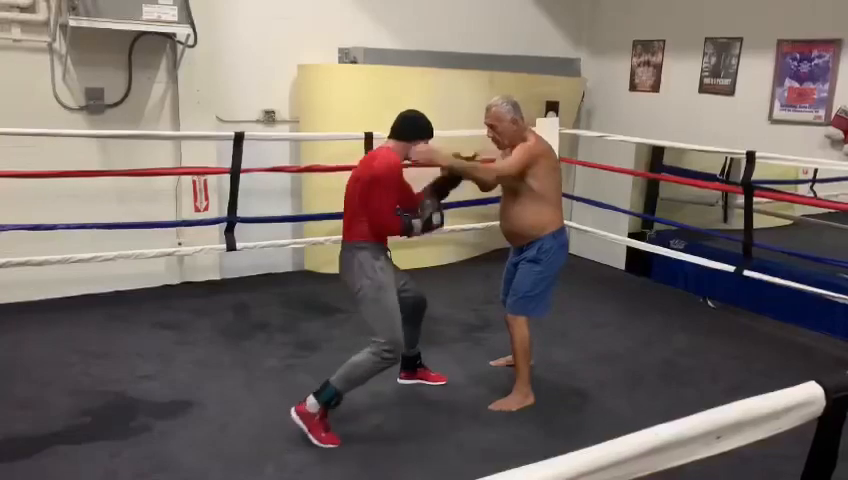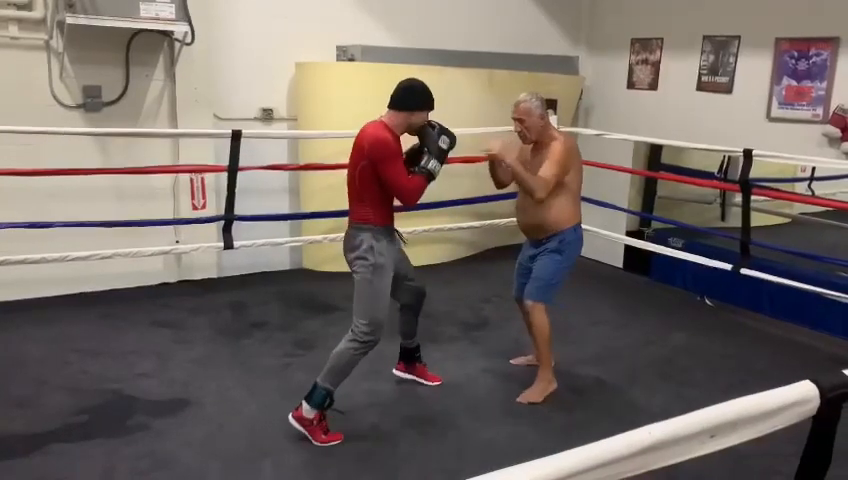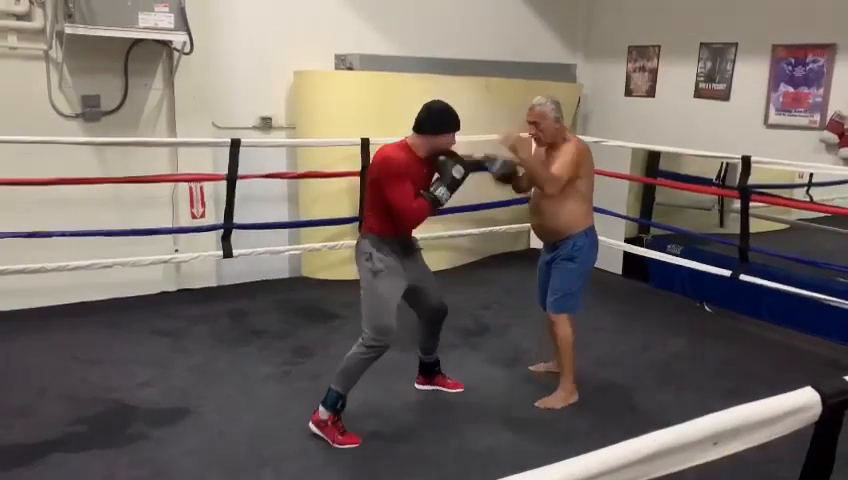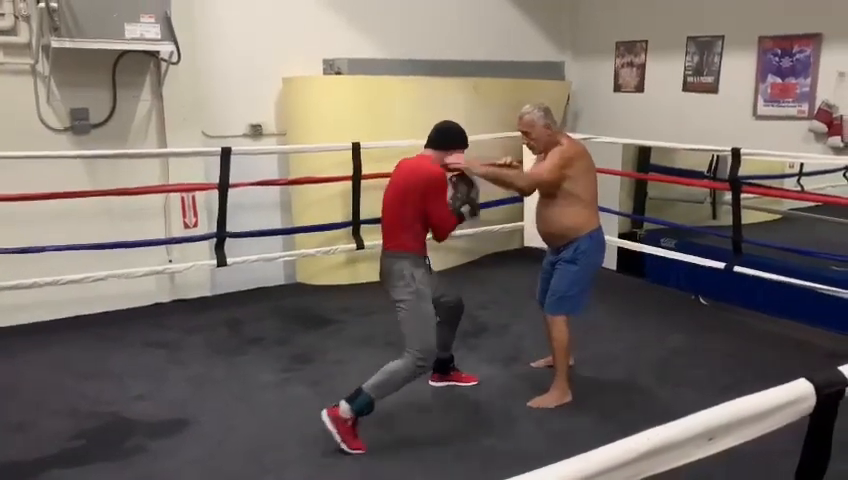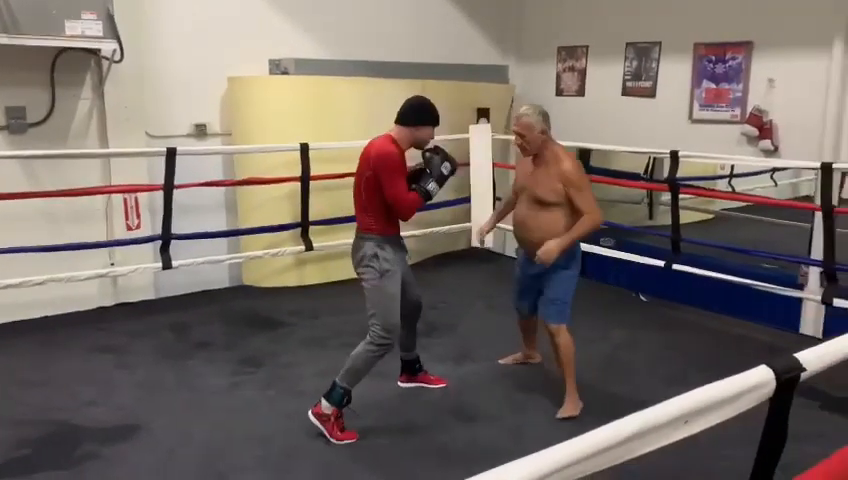
dt=1s
person 1, frame 1
left shoulder: (377, 159)
right shoulder: (388, 166)
left elbow: (414, 202)
right elbow: (386, 224)
left wrist: (450, 179)
right wrist: (426, 220)
left hip: (371, 256)
right hip: (365, 259)
left knee: (414, 302)
right knee: (388, 348)
left ankle: (412, 368)
right ankle: (313, 407)
person 1, frame 2
left shoulder: (380, 133)
right shoulder: (379, 139)
left elbow: (395, 172)
right elbow: (407, 194)
left wrist: (421, 150)
right wrist: (435, 156)
left hip: (384, 236)
right hip: (369, 240)
left knee: (413, 294)
right knee: (367, 332)
left ankle: (409, 362)
right ankle: (309, 411)
person 1, frame 3
left shoulder: (424, 156)
right shoulder: (392, 159)
left elbow: (448, 167)
right elbow: (409, 216)
right wrist: (446, 184)
left hip: (405, 247)
right hip: (378, 251)
left knee: (436, 309)
right knee: (378, 337)
left ankle: (430, 373)
right ankle: (326, 412)
person 1, frame 4
left shoulder: (407, 167)
right shoulder: (433, 174)
right elbow: (442, 229)
left wrist: (458, 200)
right wrist: (462, 202)
left hip: (406, 262)
right hip: (405, 266)
left knee: (451, 306)
right knee: (419, 356)
left ankle: (444, 369)
right ankle: (344, 413)
person 1, frame 5
left shoulder: (389, 148)
right shoulder: (386, 153)
right elbow: (404, 208)
left wrist: (422, 172)
right wrist: (434, 178)
left hip: (389, 244)
right hip: (377, 248)
left knee: (411, 306)
right knee: (384, 334)
left ankle: (411, 371)
right ankle: (328, 407)
person 2, frame 1
left shoulder: (533, 149)
right shoulder: (512, 148)
left elbow: (488, 175)
right elbow: (488, 181)
left wrist: (435, 158)
right wrist: (468, 167)
left hip: (545, 246)
right hip: (524, 244)
left knee: (516, 314)
right knee: (510, 304)
left ankle: (522, 392)
right ankle: (520, 356)
person 2, frame 2
left shoulder: (560, 146)
right shoulder: (527, 146)
left elbow: (539, 191)
right elbow: (502, 182)
left wrist: (512, 161)
right wrist: (496, 161)
left hip: (560, 240)
right hip: (535, 239)
left knee: (534, 303)
right knee: (523, 298)
left ankle: (545, 379)
right ankle: (541, 354)
person 2, frame 3
left shoulder: (573, 149)
right shoulder: (541, 148)
left elbow: (550, 185)
right elbow: (524, 187)
left wrist: (520, 153)
left hip: (576, 245)
right hip: (552, 243)
left knee: (559, 313)
right knee: (549, 307)
left ankle: (567, 389)
right ankle: (561, 361)
person 2, frame 4
left shoulder: (567, 153)
right shoulder: (549, 153)
left elbow: (525, 183)
right elbow: (526, 186)
left wrist: (476, 168)
right wrist: (508, 171)
left hip: (582, 246)
right hip: (560, 245)
left knee: (556, 313)
right knee: (548, 305)
left ankle: (560, 389)
right ankle: (561, 356)
person 2, frame 5
left shoulder: (565, 166)
right shoulder: (524, 159)
left elbow: (593, 215)
left wrist: (559, 243)
right wrist: (493, 221)
left hip: (558, 259)
right hip: (527, 254)
left knee: (555, 325)
right knee: (524, 309)
left ankle: (572, 395)
right ankle: (530, 351)
